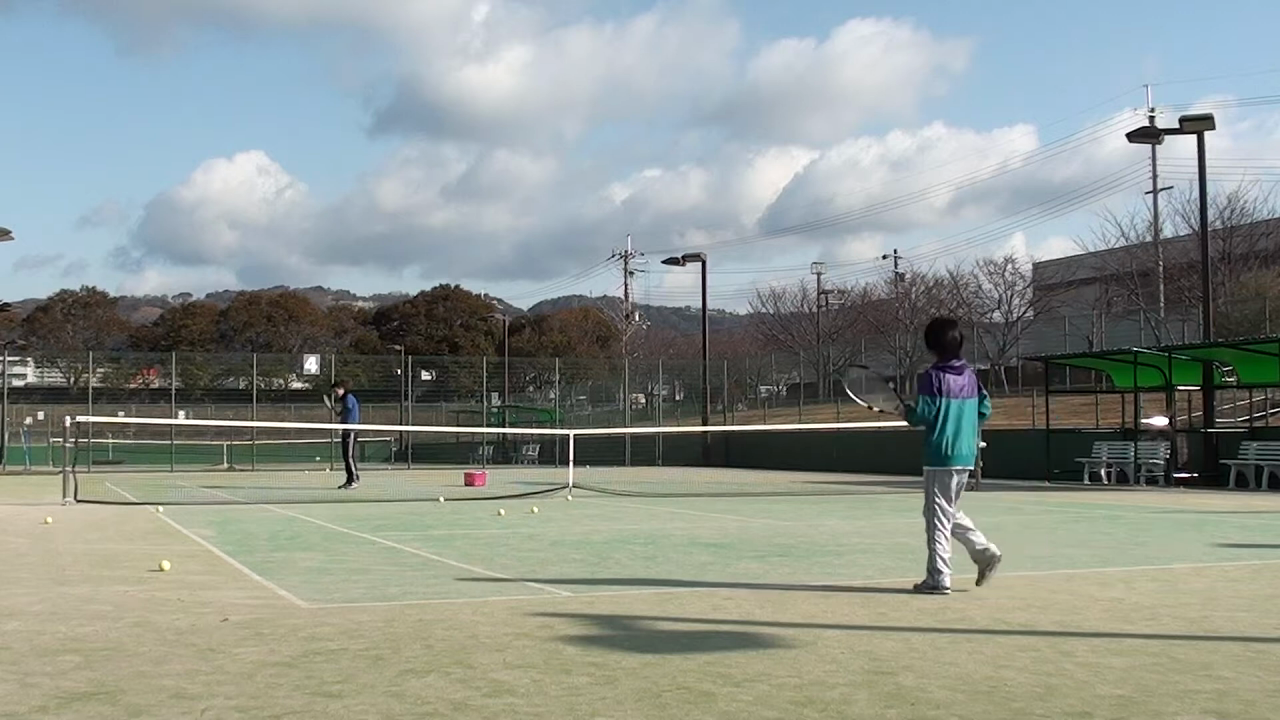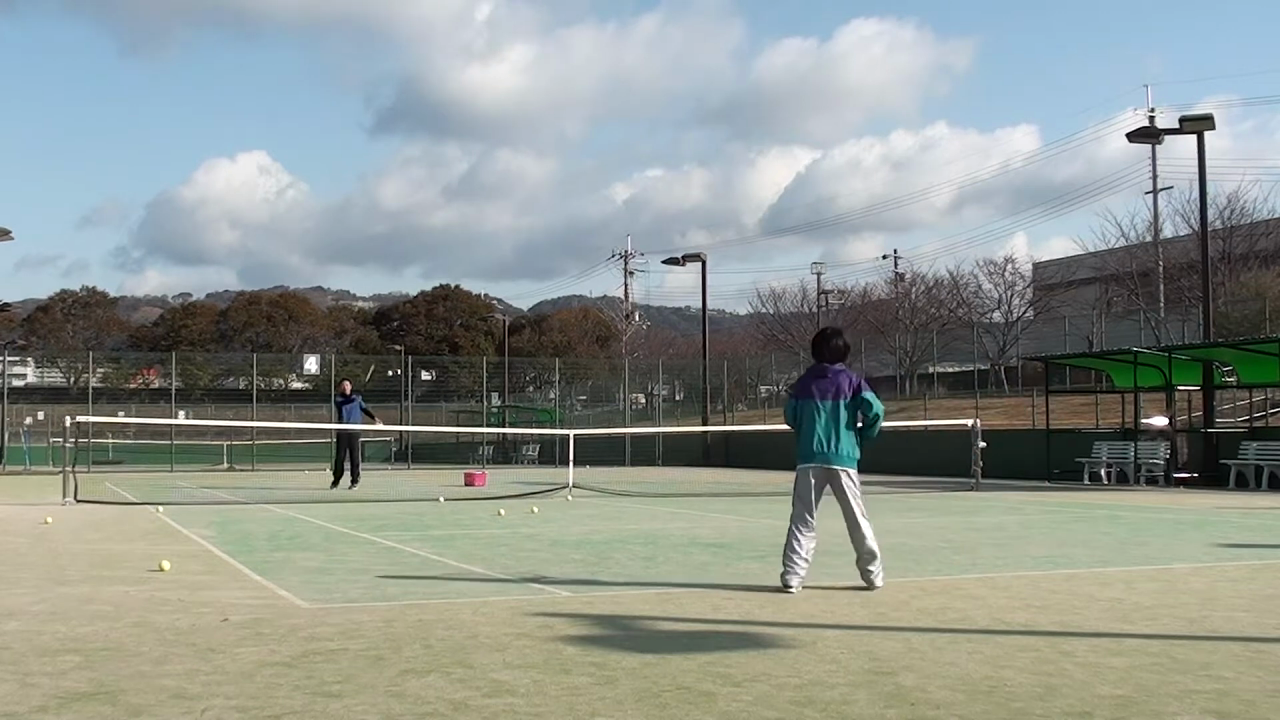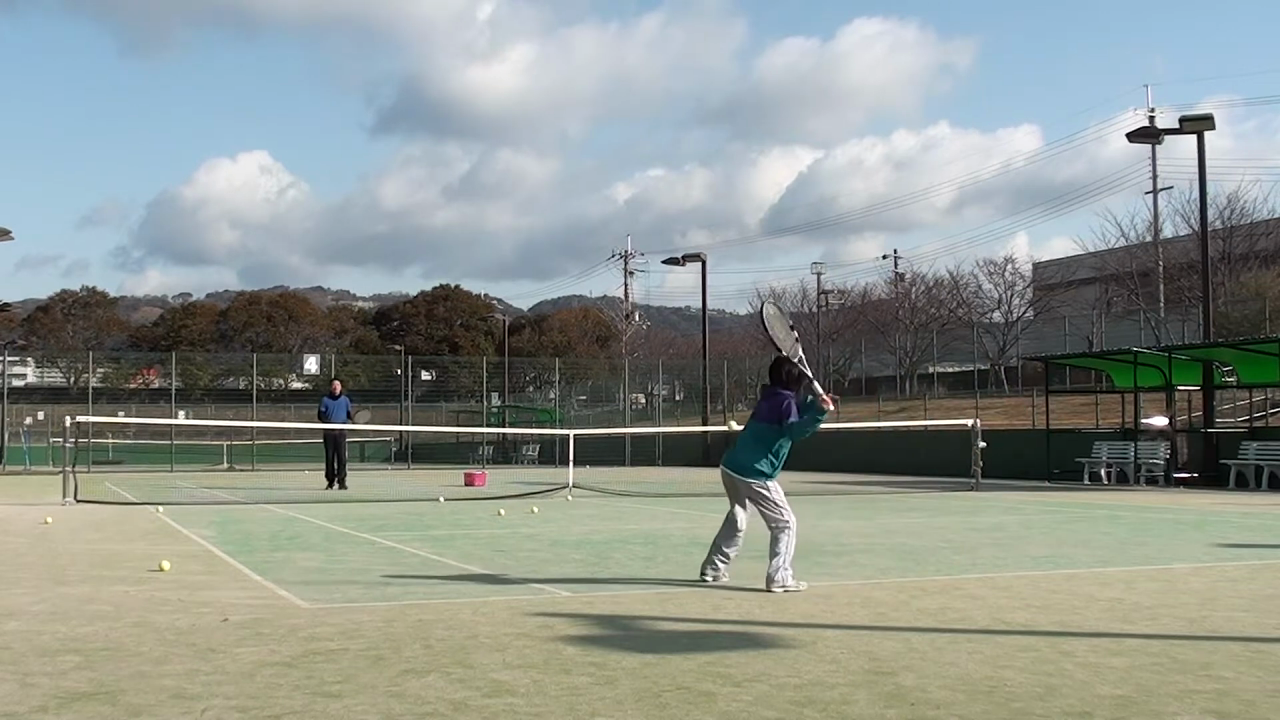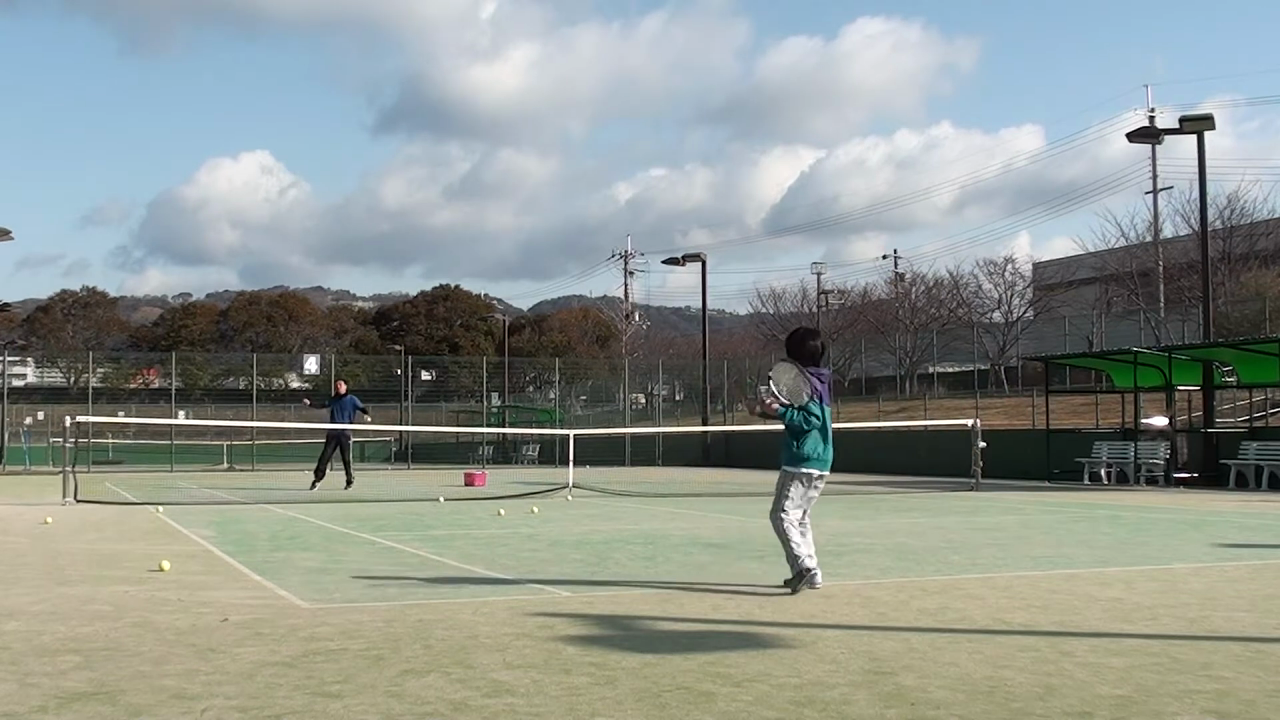
dt=1s
person 1, frame 1
left shoulder: (933, 376)
right shoulder: (970, 375)
left elbow: (923, 414)
right elbow: (984, 409)
left wrist: (908, 414)
left hip: (941, 456)
right hip: (966, 455)
left knee: (937, 517)
right knee: (950, 514)
left ankle: (938, 578)
right ankle: (985, 552)
person 1, frame 2
left shoulder: (804, 382)
right shoulder: (853, 380)
left elbow: (791, 418)
right elbow: (874, 411)
right wrist: (862, 437)
left hip: (810, 458)
right hip: (843, 458)
left knee: (802, 520)
right knee: (857, 518)
left ankle: (792, 577)
right ankle: (873, 574)
person 1, frame 3
left shoulder: (770, 398)
right shoulder: (786, 402)
left elbow: (796, 417)
right elbow: (795, 431)
left wrist: (815, 403)
right wrist: (820, 411)
left hip: (731, 468)
right hip: (755, 474)
left knee: (737, 519)
right knee: (784, 523)
left ankle: (713, 568)
right ankle: (779, 578)
person 1, frame 4
left shoulder: (806, 382)
right shoulder: (819, 381)
left elbow: (809, 420)
left wrist: (779, 411)
right wrist: (774, 409)
left hip: (801, 460)
right hip: (820, 461)
left knee: (783, 514)
right knee: (798, 516)
left ankle: (805, 568)
right ankle: (806, 572)
